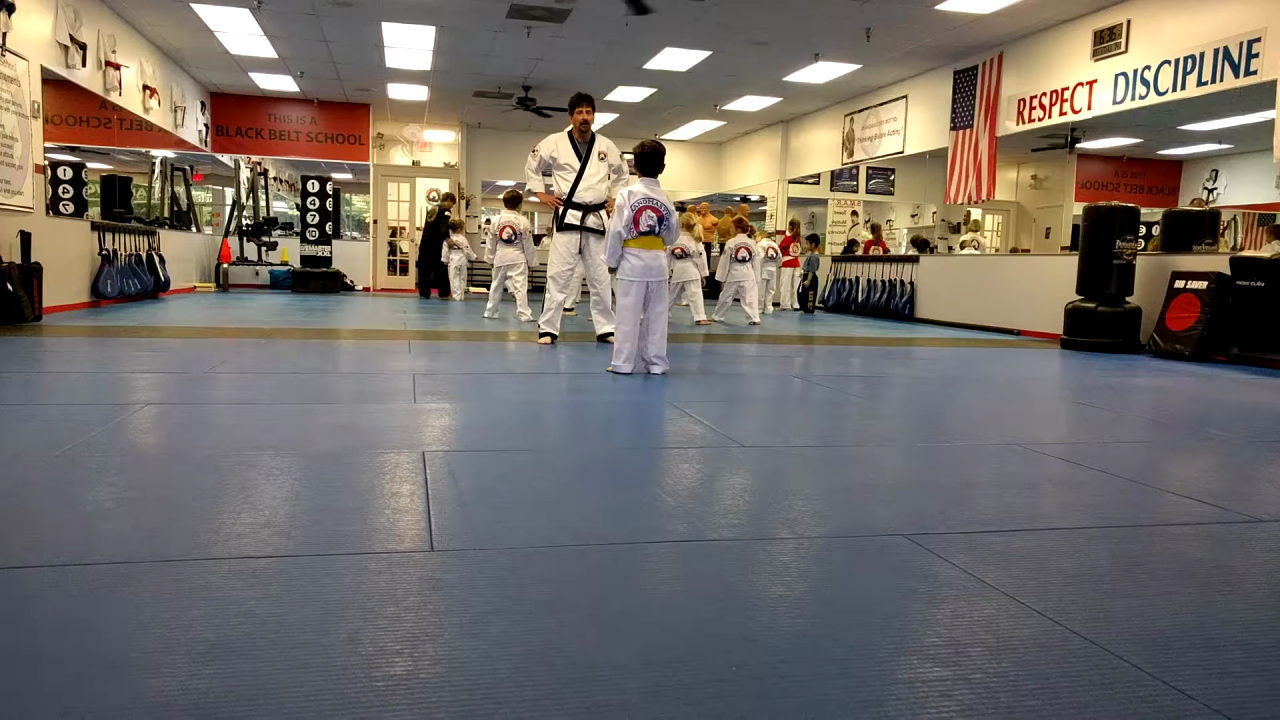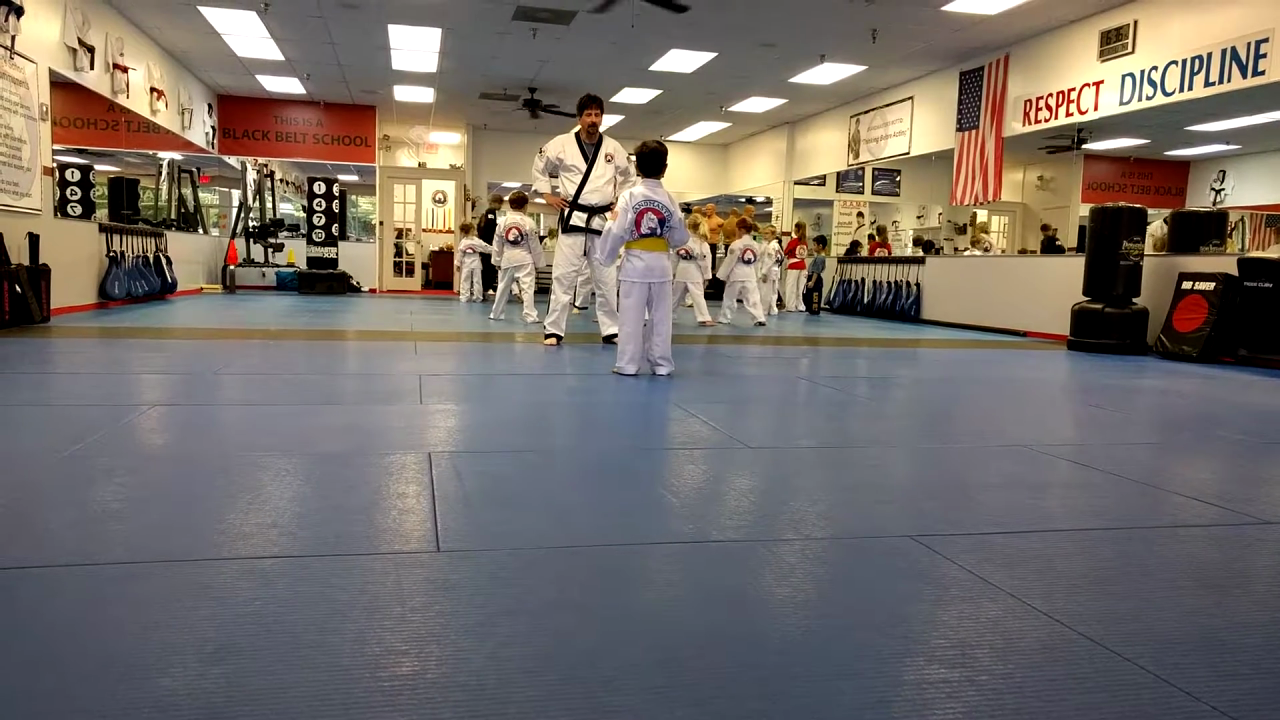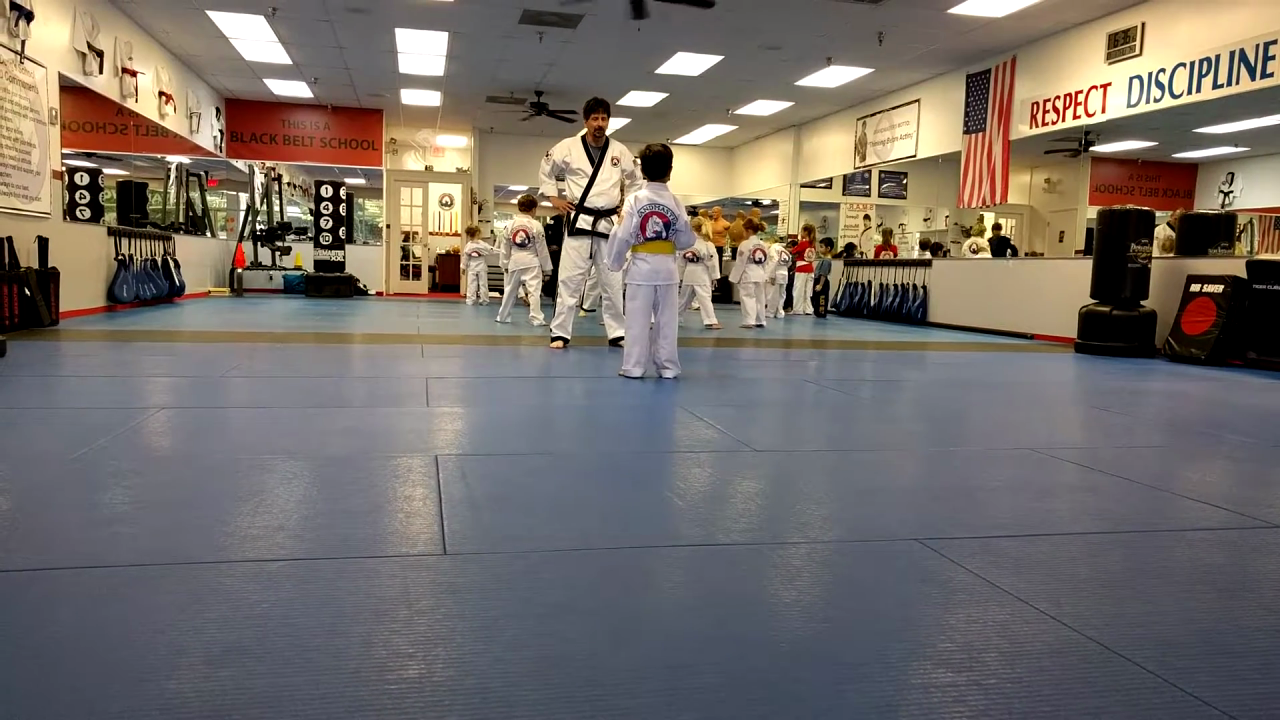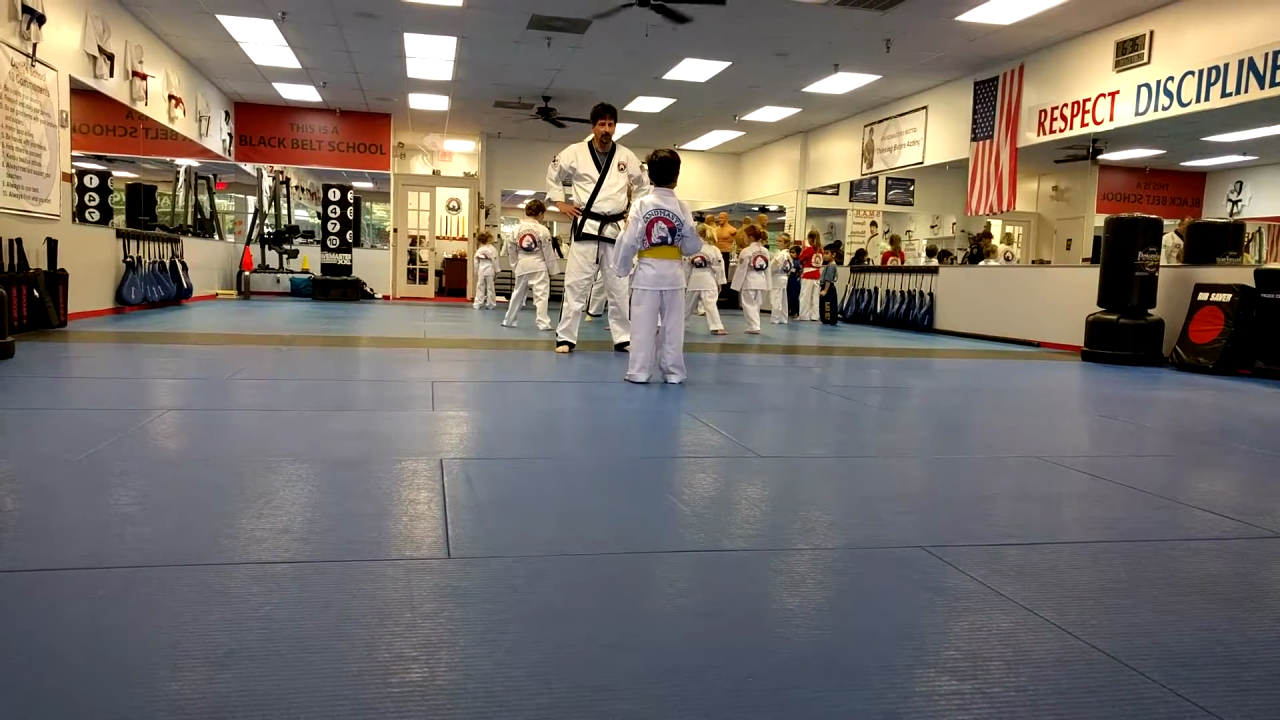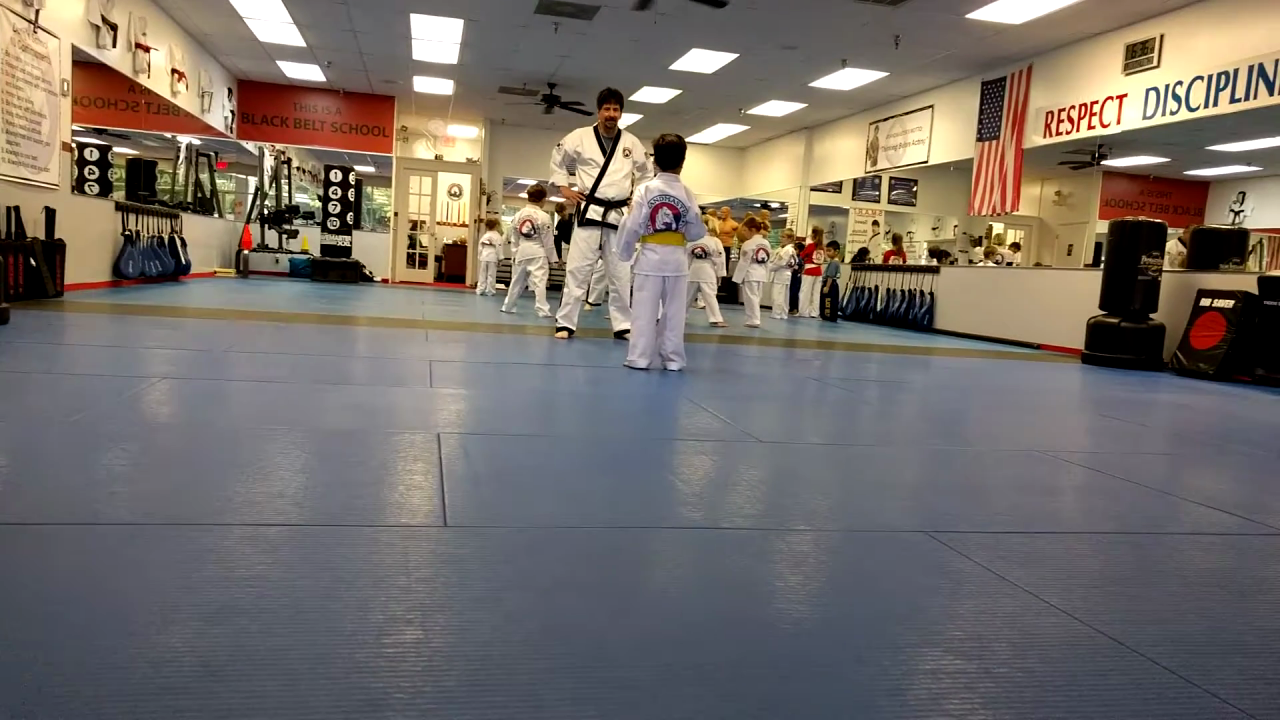
dt=1s
person 1, frame 1
left shoulder: (606, 146)
right shoulder: (555, 143)
left elbow: (621, 173)
right elbow: (532, 166)
left wrist: (616, 199)
right wrist: (542, 193)
left hip: (596, 218)
right hip: (568, 217)
left knee: (601, 278)
right knee: (558, 275)
left ankle: (606, 329)
right ankle: (548, 329)
person 1, frame 2
left shoulder: (614, 148)
right shoulder: (562, 144)
left elbow: (628, 177)
right elbow: (539, 167)
right wrist: (547, 195)
left hip: (603, 220)
right hip: (573, 218)
left knee: (607, 280)
right knee: (563, 277)
left ankle: (611, 330)
right ankle: (554, 330)
person 1, frame 3
left shoulder: (620, 151)
right shoulder: (568, 147)
left elbow: (635, 180)
right elbow: (546, 171)
right wrist: (554, 198)
left hip: (609, 223)
right hip: (579, 222)
left knee: (613, 283)
right knee: (570, 280)
left ankle: (617, 333)
right ankle: (560, 333)
person 1, frame 4
left shoulder: (626, 156)
right shoulder: (575, 153)
left elbow: (642, 186)
right elbow: (553, 176)
right wrist: (561, 203)
left hip: (616, 228)
right hip: (586, 227)
left knee: (619, 287)
right knee: (576, 284)
left ankle: (623, 338)
right ankle: (565, 337)
person 1, frame 5
left shoulder: (632, 143)
right shoulder: (580, 137)
left elbow: (646, 173)
right elbow: (558, 160)
right wrist: (564, 188)
left hip: (619, 215)
right hip: (590, 212)
left knee: (620, 274)
right knee: (577, 270)
left ankle: (622, 325)
right ankle: (565, 323)
person 2, frame 1
left shoulder: (626, 194)
right shoulder: (666, 199)
left elbow: (616, 231)
right elbow: (672, 236)
left wrist: (612, 261)
left hip: (632, 262)
right hip: (658, 263)
left knee: (628, 315)
right knee: (656, 315)
left ankle: (623, 362)
right ankle: (656, 363)
person 2, frame 2
left shoulder: (629, 196)
right shoulder: (669, 199)
left elbow: (616, 233)
right elbow: (681, 238)
left wrist: (603, 256)
left hip: (635, 264)
right hip: (661, 264)
left knee: (632, 317)
right knee: (661, 317)
left ankle: (628, 364)
right ankle: (661, 364)
person 2, frame 3
left shoulder: (634, 200)
right shoulder: (675, 202)
left elbow: (623, 236)
right elbow: (687, 241)
left wrist: (614, 263)
left hip: (641, 267)
right hip: (667, 268)
left knee: (638, 320)
right knee: (666, 320)
left ankle: (634, 367)
right ankle: (667, 366)
person 2, frame 4
left shoulder: (641, 205)
right shoulder: (681, 208)
left elbow: (629, 242)
right elbow: (692, 246)
left wrist: (621, 269)
left hip: (647, 272)
right hip: (673, 273)
left knee: (644, 325)
right knee: (672, 325)
left ankle: (639, 371)
right ankle: (673, 372)
person 2, frame 5
left shoulder: (645, 189)
right shoulder: (686, 194)
left elbow: (632, 226)
right elbow: (697, 232)
left wrist: (624, 253)
left hip: (650, 257)
right hip: (676, 259)
left knee: (645, 310)
right knee: (674, 312)
left ankle: (640, 357)
right ankle: (673, 358)
